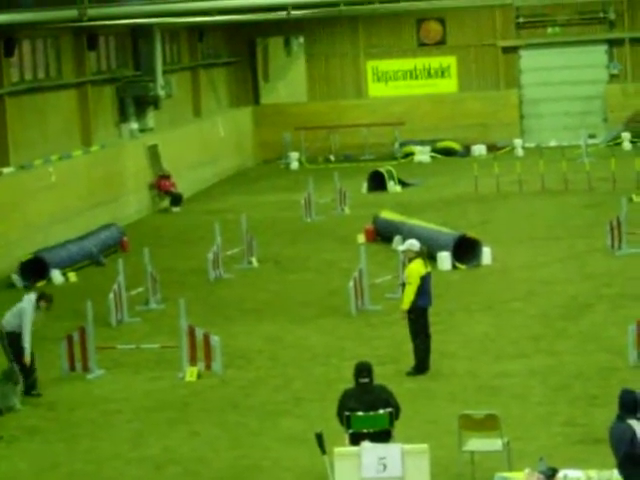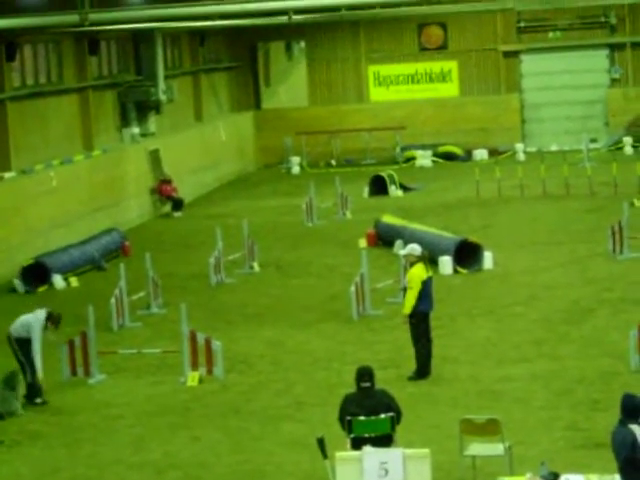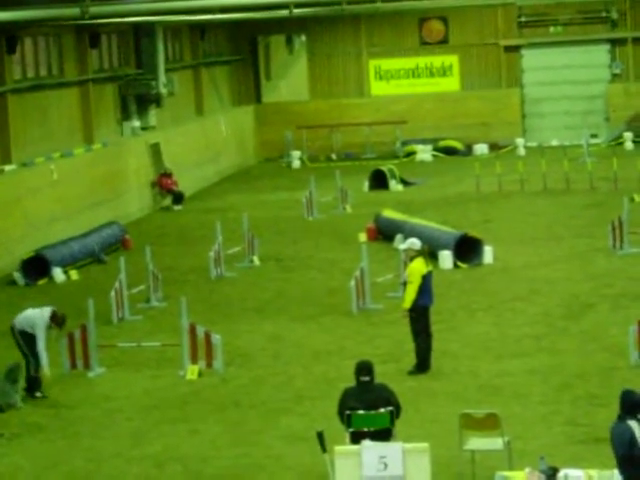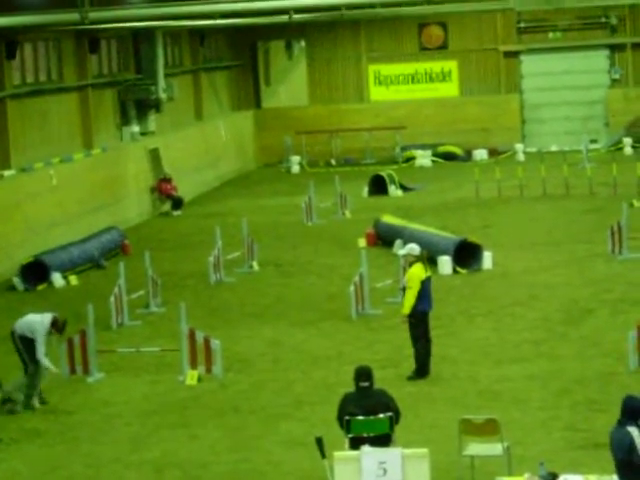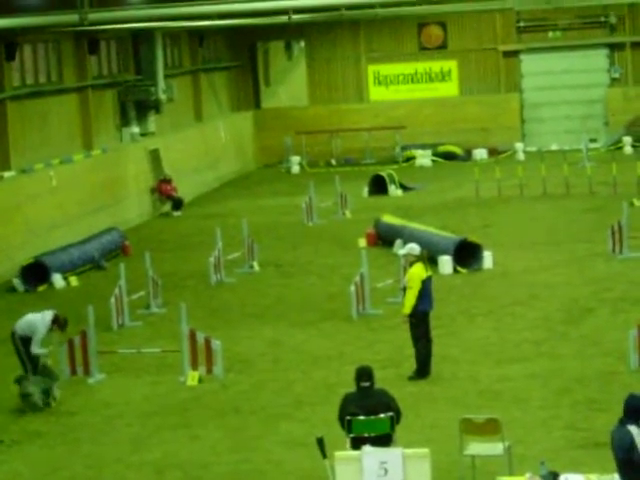
dt=0.3s
person 1, frame 1
left shoulder: (413, 268)
right shoulder: (423, 263)
left elbow: (410, 289)
left wrist: (404, 307)
left hip: (416, 305)
right hip: (424, 303)
left knee: (417, 336)
right knee: (424, 334)
left ankle: (420, 367)
right ankle: (424, 364)
person 1, frame 2
left shoulder: (415, 272)
right shoulder: (425, 268)
left elbow: (412, 294)
left wrist: (406, 312)
left hip: (417, 310)
right hip: (425, 308)
left knee: (419, 341)
right knee: (425, 339)
left ankle: (421, 372)
right ankle: (426, 369)
person 1, frame 3
left shoulder: (414, 267)
right shoulder: (425, 262)
left elbow: (412, 288)
left wrist: (406, 306)
left hip: (417, 304)
right hip: (425, 302)
left knee: (419, 336)
right knee: (425, 333)
left ankle: (421, 366)
right ankle: (425, 363)
person 1, frame 4
left shoulder: (414, 272)
right shoulder: (423, 267)
left elbow: (411, 294)
left wrist: (405, 312)
left hip: (416, 310)
right hip: (424, 308)
left knee: (418, 341)
right knee: (424, 339)
left ankle: (420, 371)
right ankle: (424, 368)
person 1, frame 5
left shoulder: (414, 272)
right shoulder: (424, 267)
left elbow: (412, 294)
left wrist: (406, 312)
left hip: (417, 310)
right hip: (425, 308)
left knee: (419, 341)
right knee: (425, 339)
left ankle: (421, 371)
right ankle: (425, 368)
